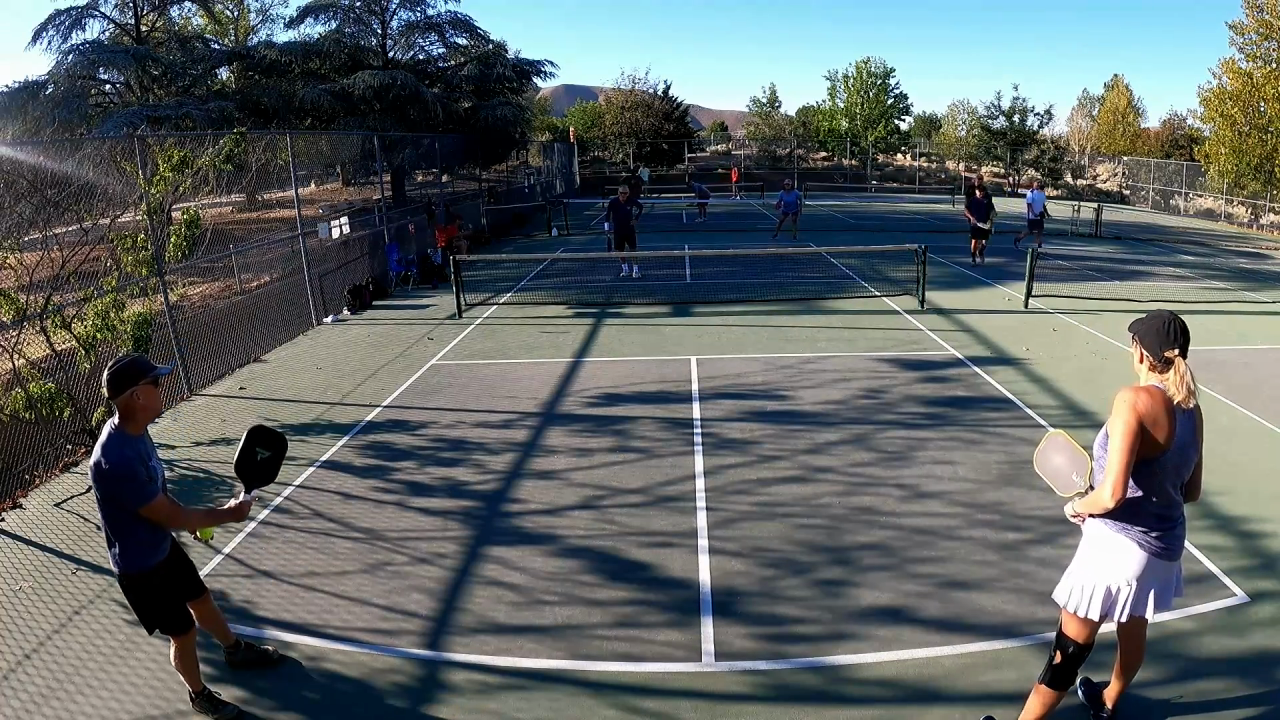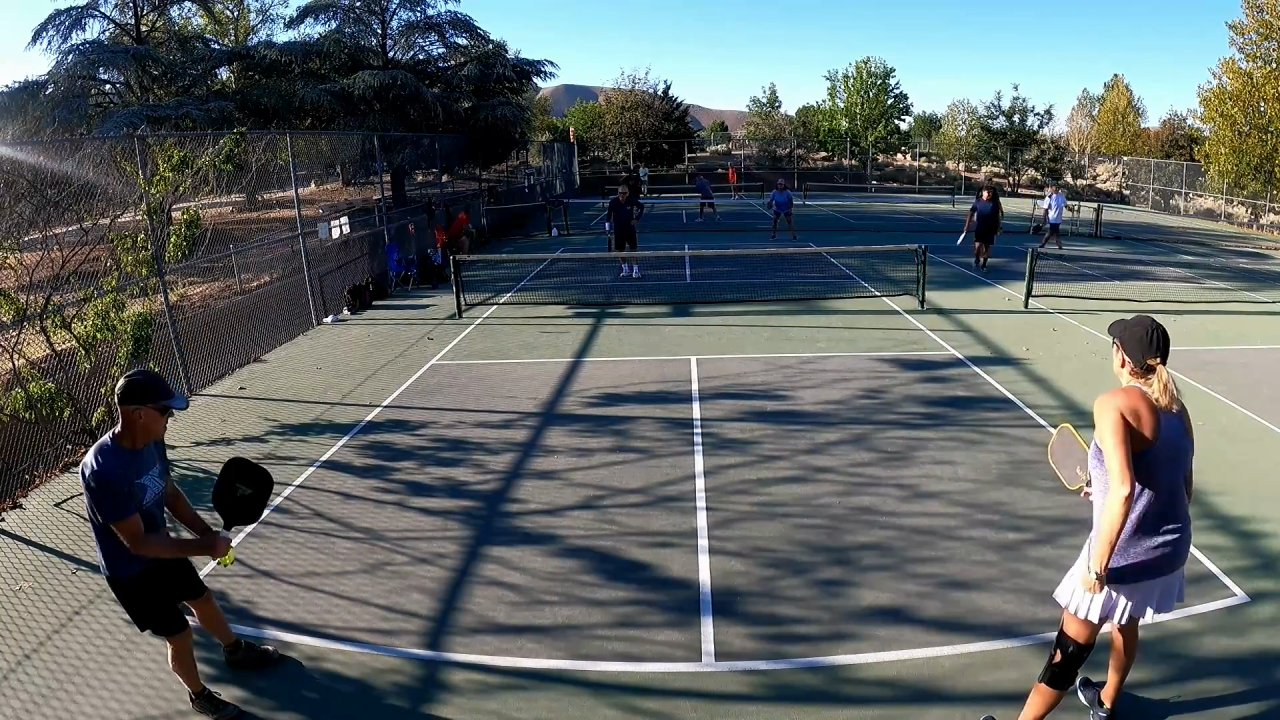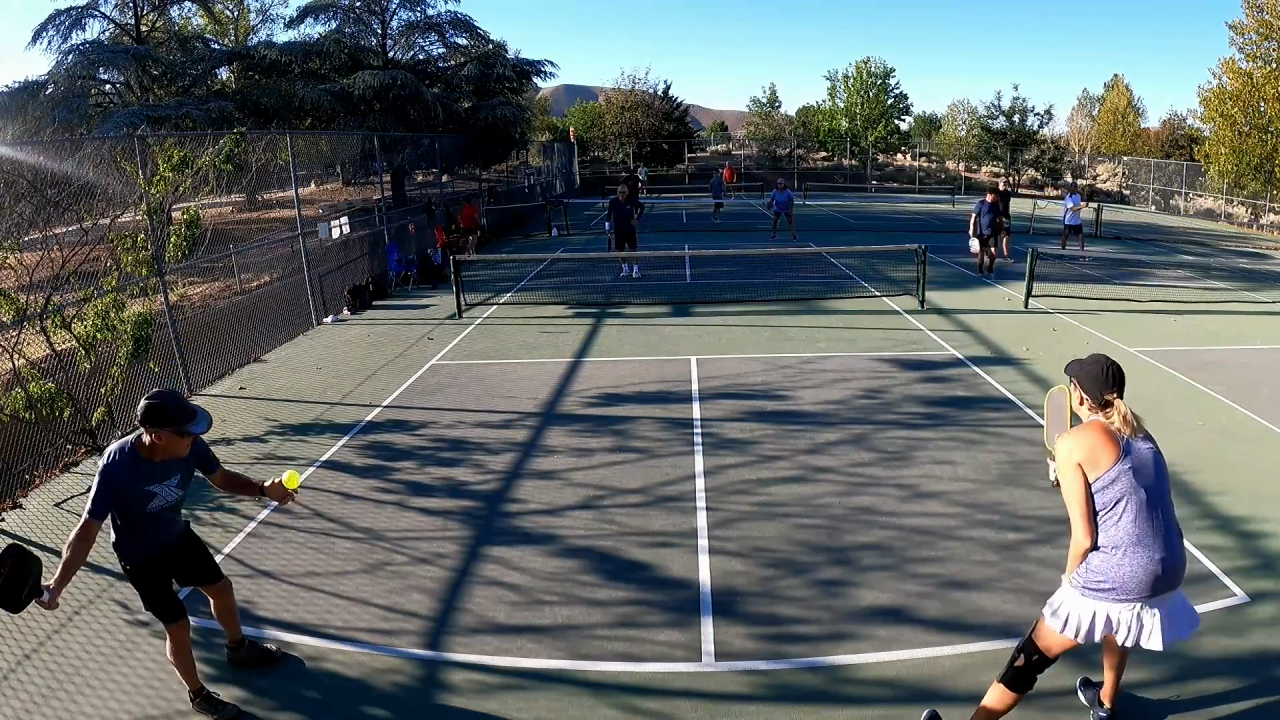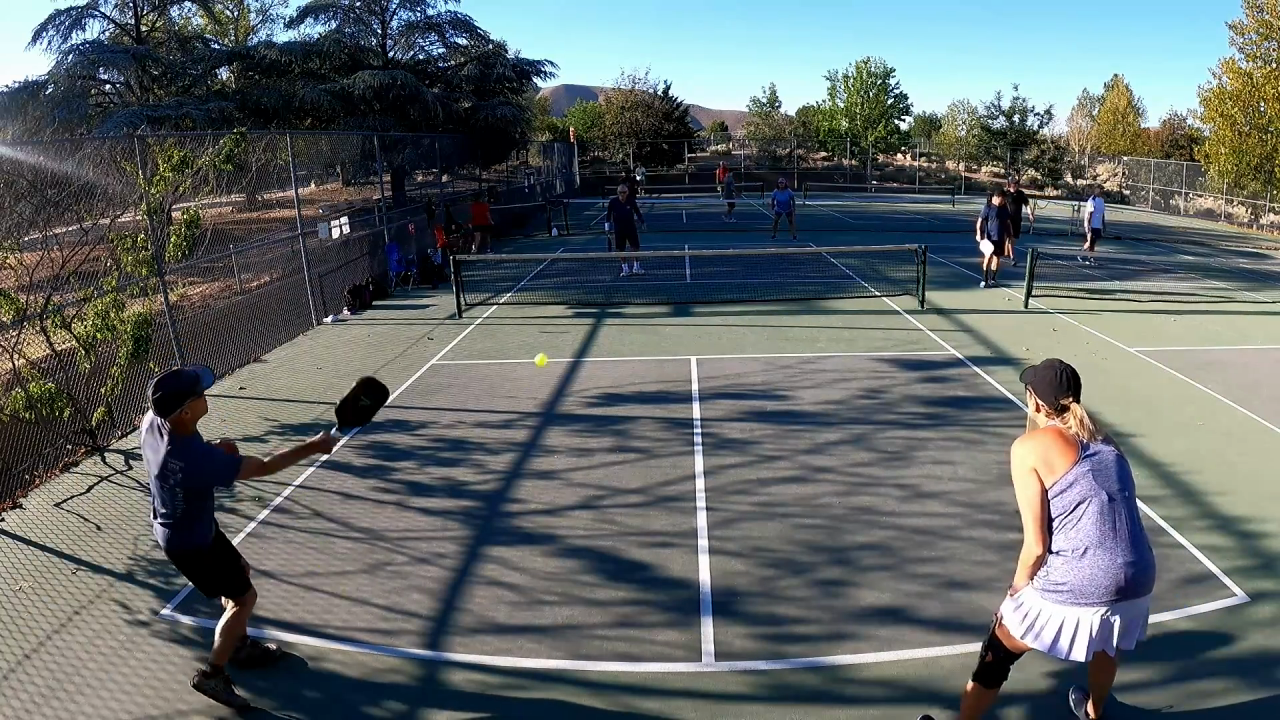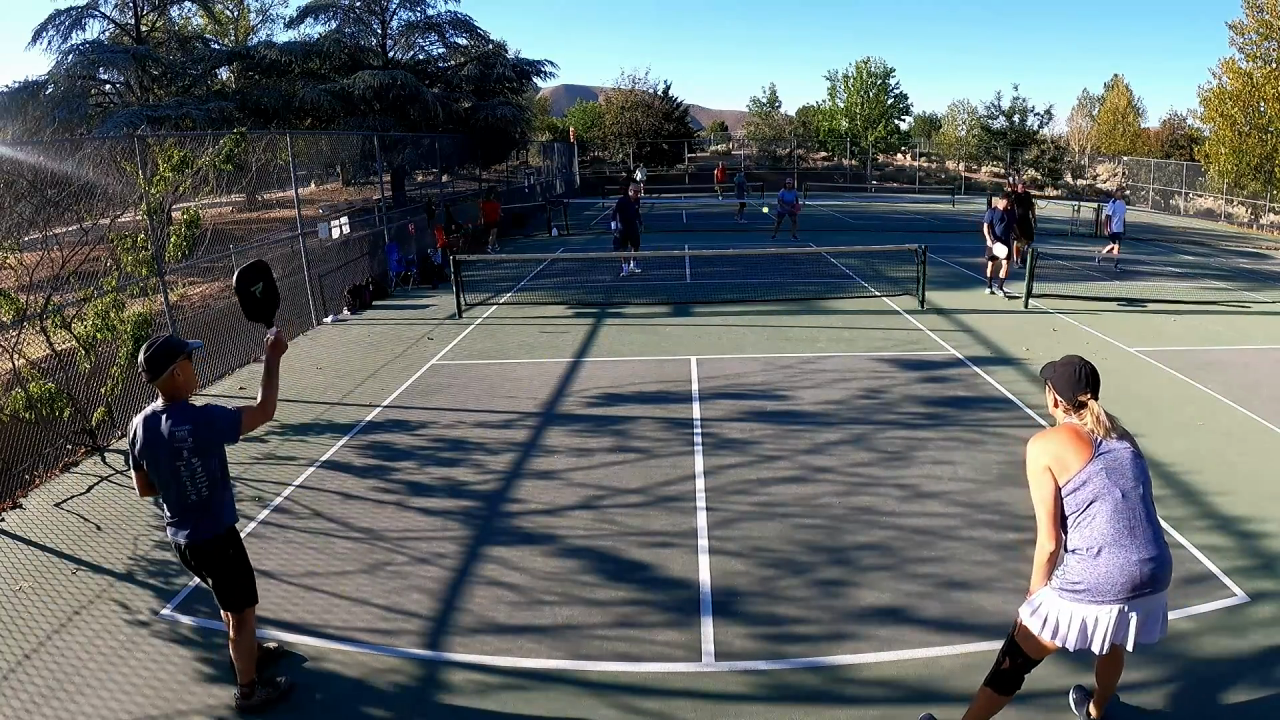
dt=0.5s
person 1, frame 1
left shoulder: (1133, 401)
right shoulder: (1190, 410)
left elbow: (1111, 495)
right elbow: (1190, 491)
left wrist: (1075, 507)
left hip: (1118, 544)
right hip: (1163, 547)
left knee: (1070, 648)
right knee: (1133, 631)
person 1, frame 2
left shoulder: (1114, 403)
right shoulder: (1177, 411)
left elbow: (1123, 489)
right elbow: (1184, 491)
left wrist: (1099, 563)
left hip: (1126, 556)
right hip: (1170, 552)
left knee: (1070, 649)
right knee: (1126, 626)
person 1, frame 3
left shoulder: (1074, 442)
right shoulder: (1141, 437)
left elbow: (1084, 539)
left wrist: (1071, 585)
left hip: (1110, 583)
right hip: (1166, 577)
left knee: (1029, 658)
right knee: (1119, 627)
person 1, frame 4
left shoulder: (1029, 447)
right shoulder: (1103, 441)
left elbow: (1037, 545)
left wrist: (1017, 590)
left hip: (1077, 590)
right hip: (1137, 583)
left knee: (997, 652)
right knee: (1103, 642)
person 1, frame 5
left shoulder: (1045, 444)
right shoulder: (1121, 437)
left elbow: (1050, 541)
left wrist: (1036, 593)
left hip: (1093, 586)
right hip: (1153, 578)
left knee: (1014, 660)
right knee: (1114, 636)
person 2, frame 1
left shoulder: (135, 430)
right shoulder: (116, 460)
right elbow: (169, 518)
left wrist: (191, 516)
right wrist: (226, 514)
left hip: (164, 547)
right hip: (141, 566)
left knee: (201, 600)
right knee: (184, 633)
left ankle: (236, 650)
person 2, frame 2
left shoulder: (151, 441)
right shoulder: (103, 469)
left elbow: (169, 491)
right elbow: (137, 543)
left wrist: (204, 533)
right wrist: (200, 546)
left hip: (158, 552)
right hip: (130, 571)
left knee: (203, 599)
right knee: (180, 635)
left ankle: (236, 650)
person 2, frame 3
left shoulder: (189, 446)
right shoulder: (116, 468)
left elbow: (223, 478)
right elbow: (87, 529)
left wrist: (262, 490)
right wrist: (58, 584)
left hip: (177, 535)
right hip: (141, 554)
left knee: (221, 589)
right knee: (178, 626)
left ankle: (239, 647)
person 2, frame 4
left shoulder: (152, 421)
right shoulder: (197, 458)
right elbow: (259, 468)
left wrist: (214, 447)
right wrist: (310, 448)
left hip: (174, 526)
right hip: (189, 543)
left knee: (239, 572)
right knee: (244, 597)
left ankle: (239, 646)
right ankle: (211, 674)
person 2, frame 5
left shoulder: (140, 425)
right shoulder: (201, 420)
left elbow: (143, 488)
right elbow: (264, 412)
right wrist: (272, 356)
left hip: (182, 536)
right hip: (214, 536)
left knee: (232, 599)
right knee: (243, 612)
left ankle: (246, 652)
right ankle: (249, 690)
